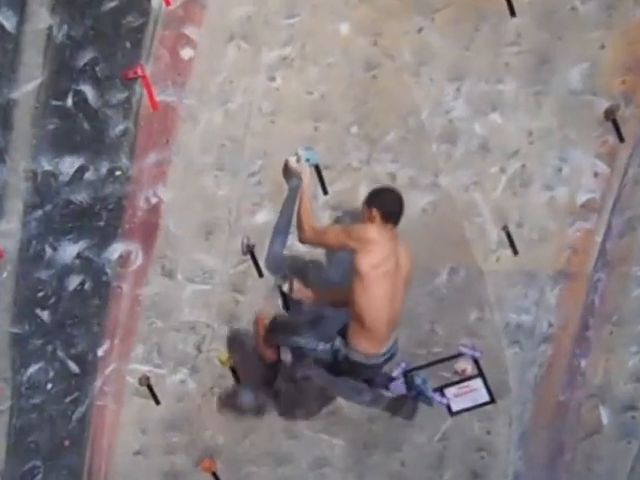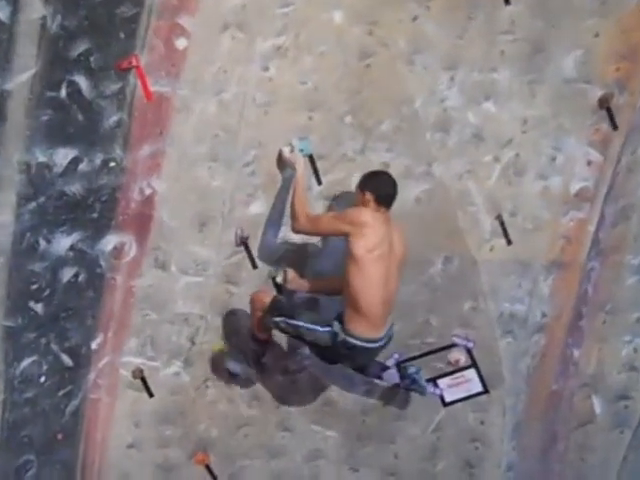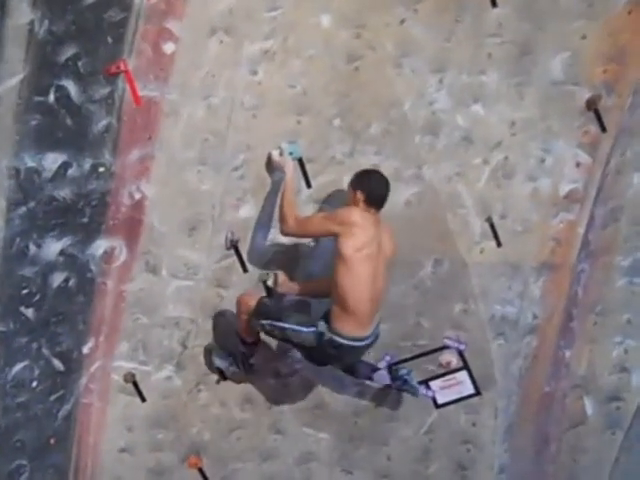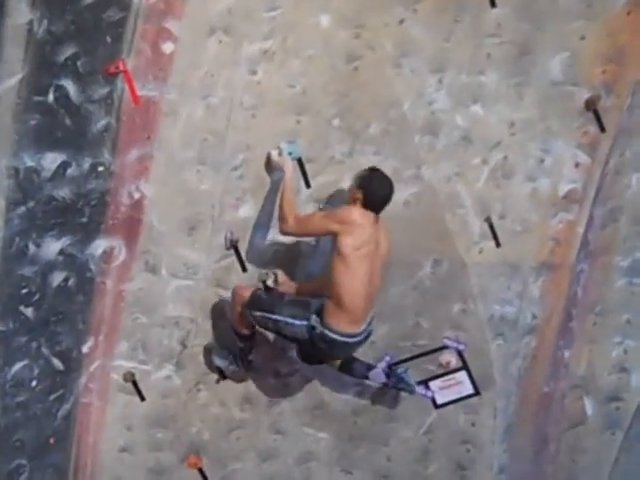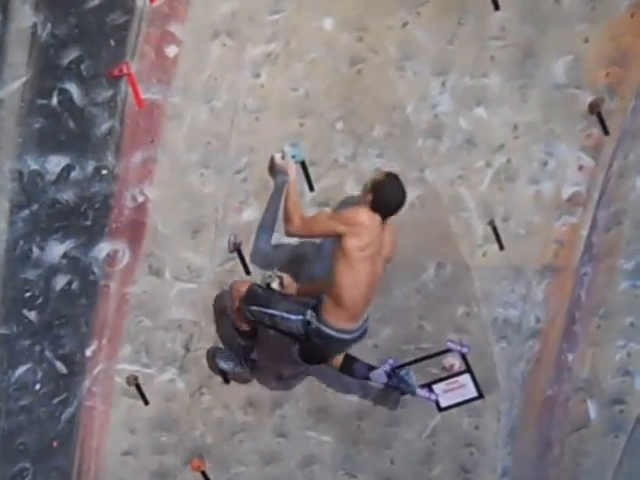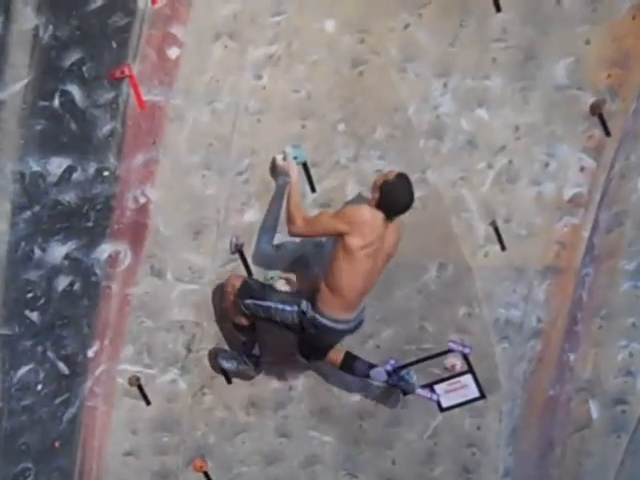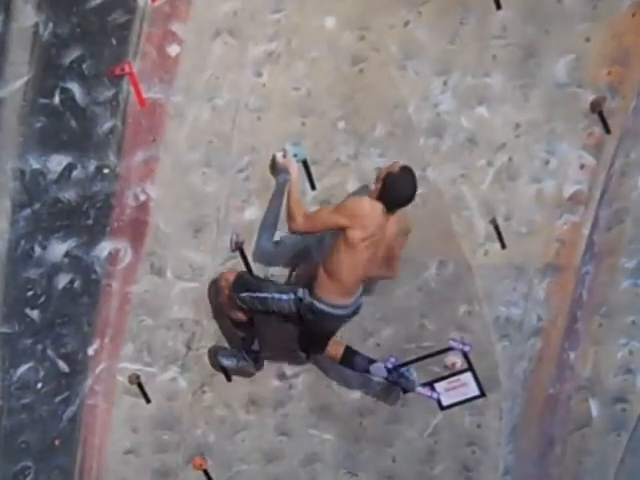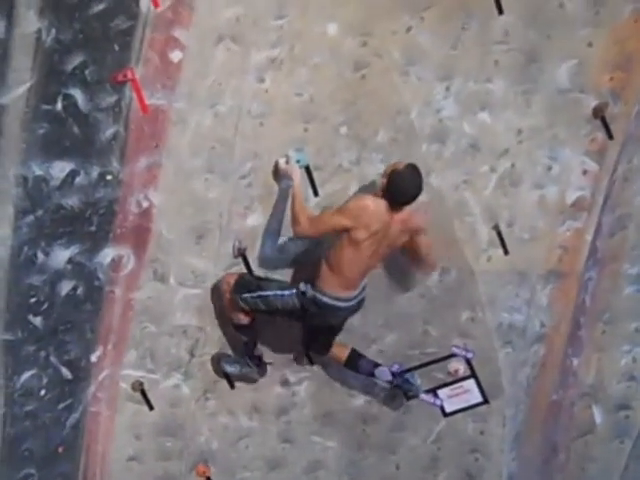
dt=0.1s
person 1, frame 1
left shoulder: (368, 236)
right shoulder: (401, 252)
left elbow: (308, 234)
left wrist: (304, 181)
right wrist: (311, 296)
left hip: (356, 359)
right hip: (383, 358)
left knee: (264, 322)
person 1, frame 2
left shoulder: (361, 219)
right shoulder: (397, 236)
left elbow: (302, 222)
right wrist: (304, 284)
left hip: (353, 344)
right hip: (380, 341)
left knee: (261, 300)
left ankle: (256, 360)
person 1, frame 3
left shoulder: (351, 219)
right shoulder: (386, 237)
left elbow: (290, 225)
right wrist: (294, 288)
left hip: (339, 342)
right hip: (367, 339)
left knee: (247, 302)
right knee: (315, 348)
left ankle: (243, 360)
person 1, frame 4
left shoulder: (351, 218)
right shoulder: (382, 236)
left elbow: (289, 225)
left wrist: (287, 173)
right wrist: (295, 287)
left hip: (334, 335)
right hip: (359, 334)
left knee: (241, 296)
right knee: (312, 352)
left ankle: (241, 357)
person 1, frame 5
left shoulder: (358, 219)
right shoulder: (389, 238)
left elbow: (294, 226)
left wrist: (291, 176)
right wrist: (300, 288)
left hip: (328, 331)
right hip: (355, 329)
left knee: (240, 291)
right knee: (313, 353)
left ankle: (245, 359)
right ankle: (385, 376)
person 1, frame 6
left shoulder: (360, 217)
right shoulder: (395, 234)
left elbow: (297, 226)
left wrist: (292, 177)
right wrist: (308, 284)
left hip: (322, 320)
right hip: (351, 320)
left knee: (233, 287)
right knee: (315, 350)
left ankle: (248, 357)
right ankle: (389, 375)
person 1, frame 7
left shoulder: (361, 209)
right shoulder: (401, 225)
left elbow: (298, 223)
right elbow: (390, 270)
left wrist: (292, 174)
left hip: (320, 307)
right hip: (349, 306)
left knee: (228, 282)
right knee: (315, 344)
right ankle: (389, 371)
person 1, frame 8
left shoulder: (364, 209)
right shoulder: (412, 222)
left elbow: (303, 226)
right elbow: (427, 264)
left wrist: (294, 180)
left hip: (321, 301)
right hip: (353, 301)
left knee: (229, 286)
right knee: (323, 346)
left ankle: (252, 360)
right ankle: (394, 377)
